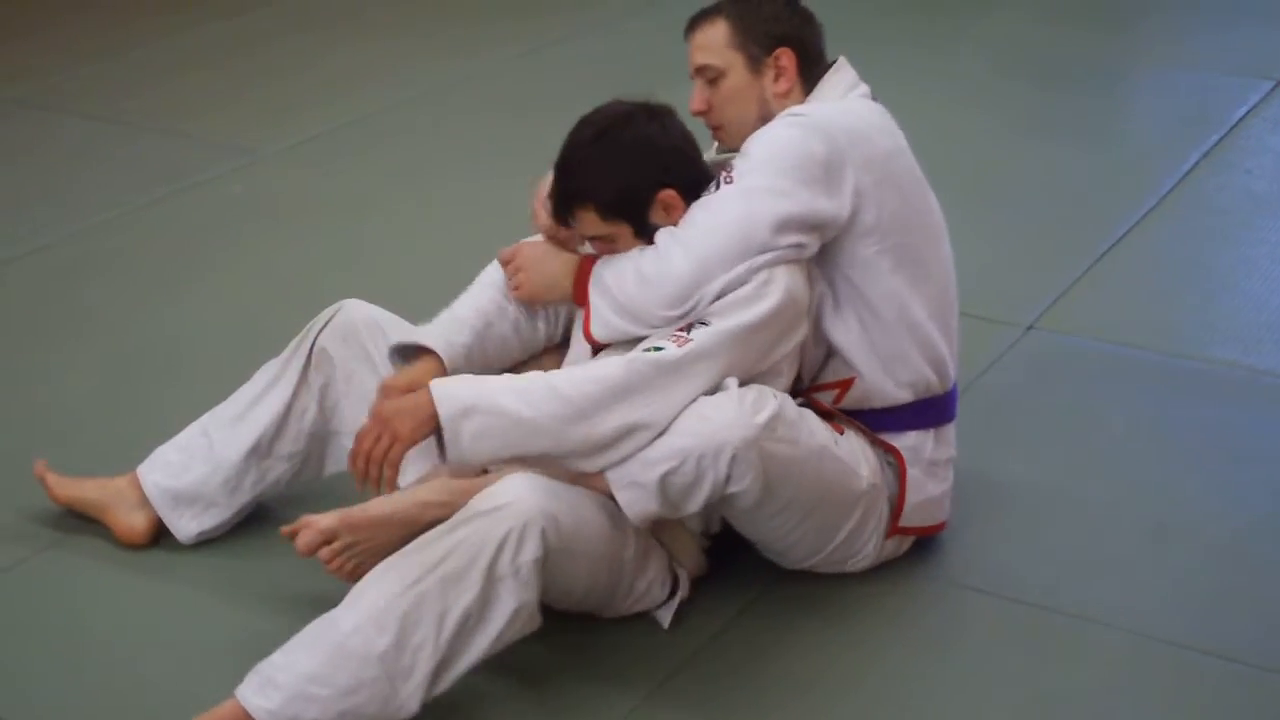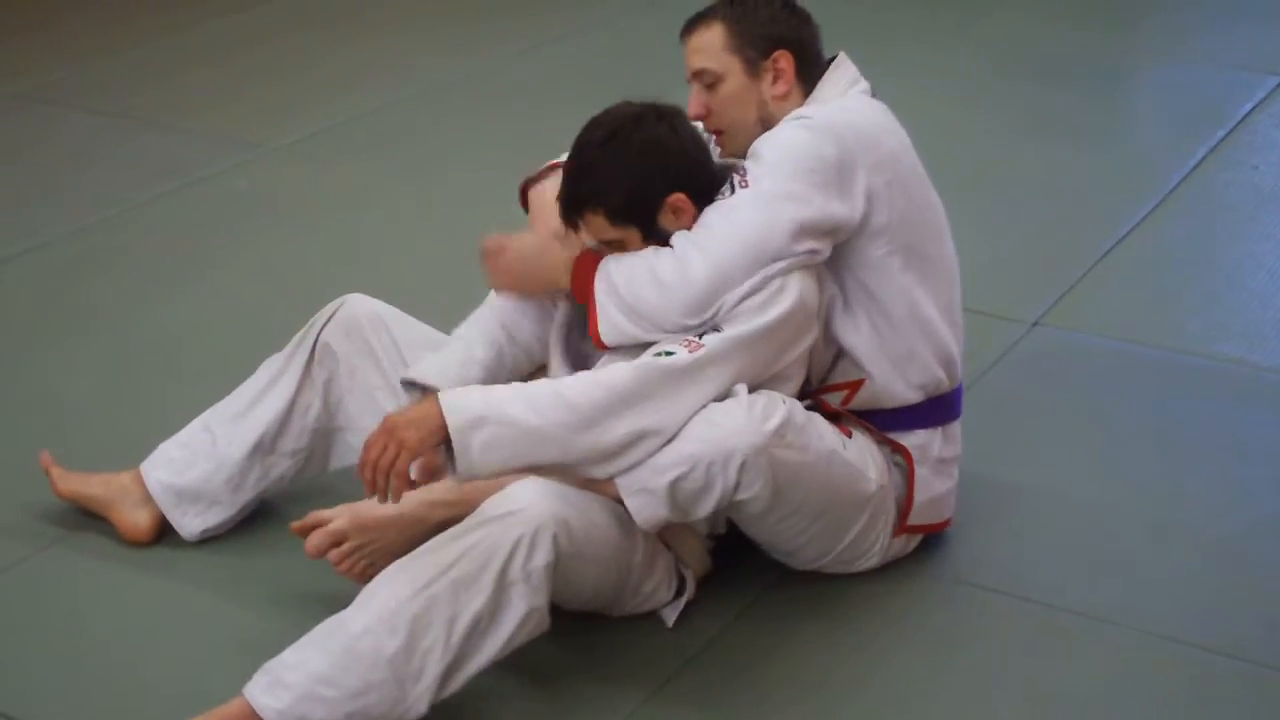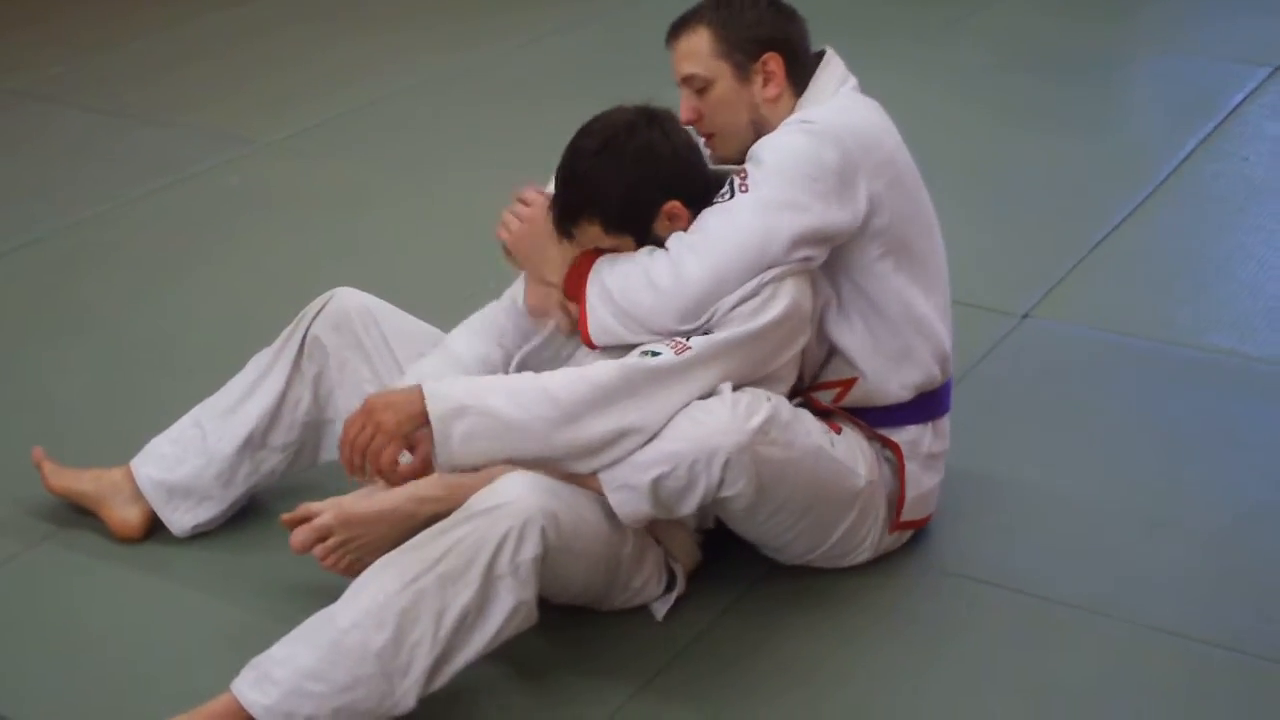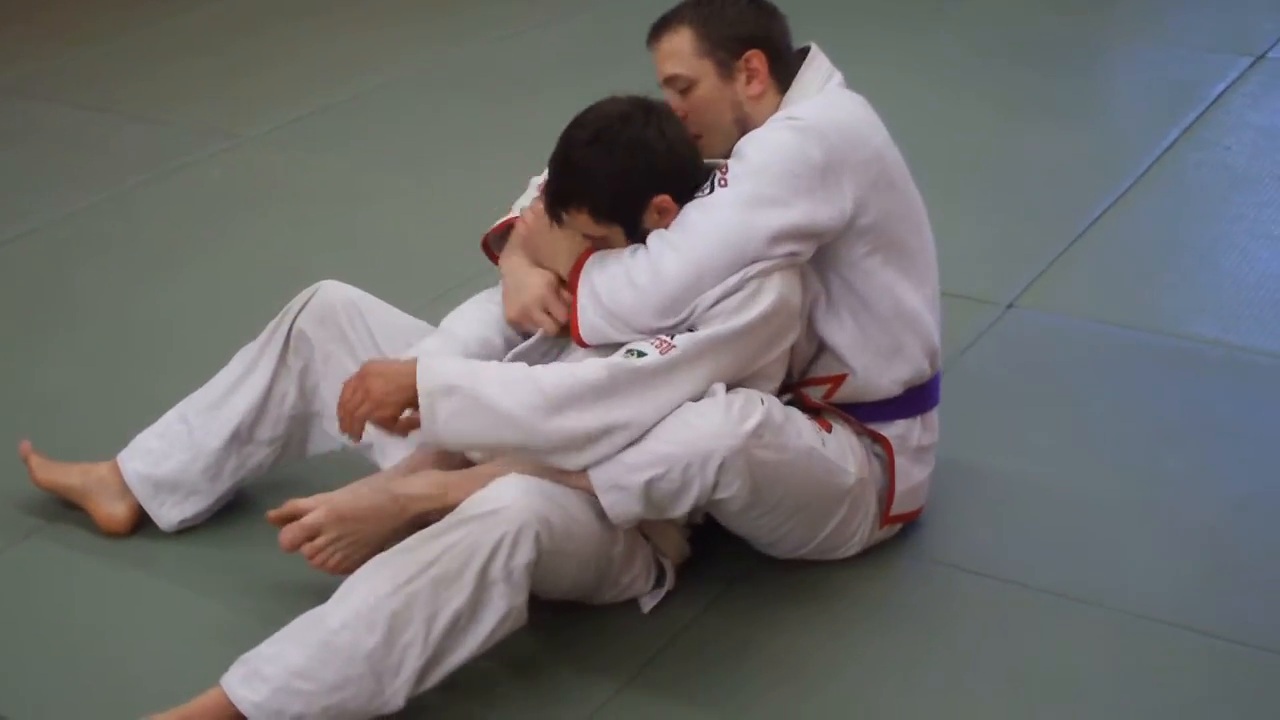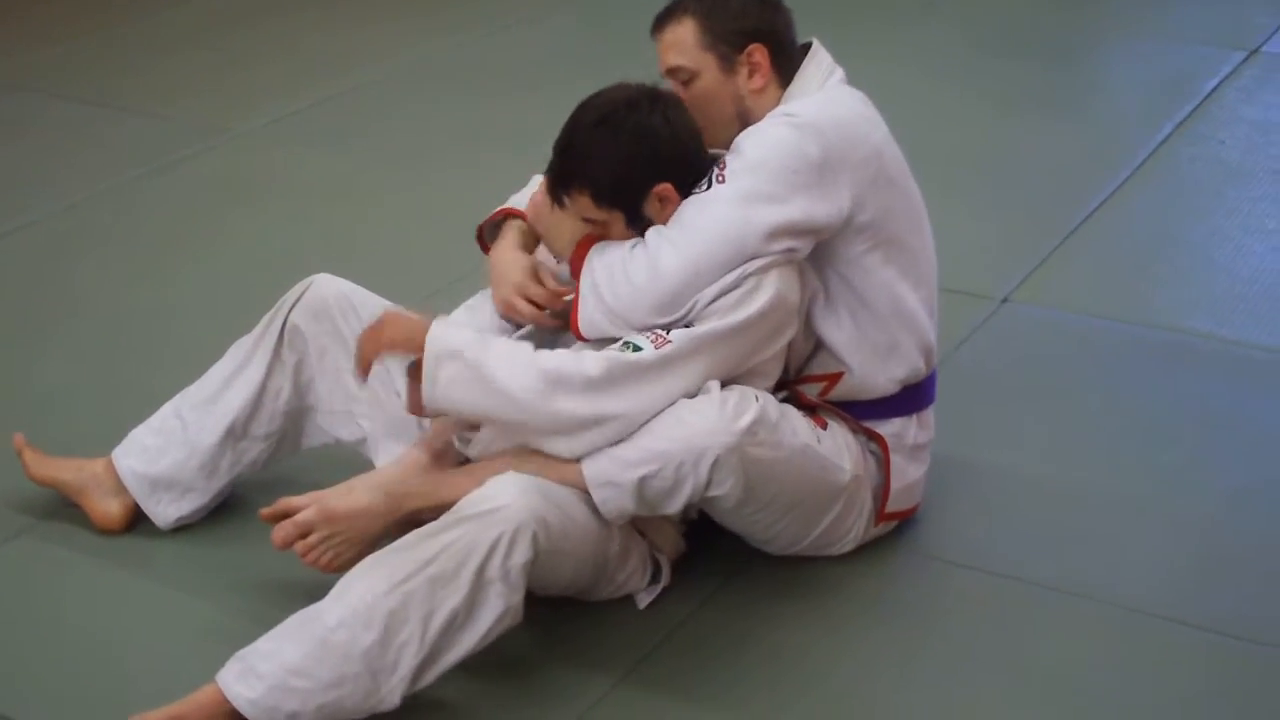
dt=0.2s
person 1, frame 1
left shoulder: (765, 290)
right shoulder: (643, 229)
left elbow: (617, 402)
left wrist: (442, 406)
right wrist: (424, 360)
left hip: (637, 537)
right hip: (547, 464)
left knee: (518, 511)
right knee: (351, 332)
right ankle: (152, 498)
person 1, frame 2
left shoulder: (775, 293)
right shoulder: (650, 231)
left elbow: (624, 410)
right elbow: (527, 305)
left wrist: (450, 419)
right wrist: (435, 396)
left hip: (643, 533)
right hip: (561, 462)
left knee: (530, 514)
right knee: (355, 327)
right ankle: (155, 493)
person 1, frame 3
left shoulder: (769, 296)
right shoulder: (636, 230)
left elbow: (607, 409)
right elbow: (516, 328)
left wrist: (431, 409)
right wrist: (423, 404)
left hip: (631, 524)
right hip: (538, 453)
left knee: (517, 508)
right knee: (344, 320)
right ankle: (147, 489)
person 1, frame 4
left shoulder: (758, 293)
right shoulder: (631, 219)
left elbow: (594, 408)
left wrist: (424, 380)
right wrist: (428, 374)
left hip: (618, 517)
right hip: (523, 443)
left knee: (512, 511)
right knee: (330, 313)
right ankle: (134, 484)
person 1, frame 5
left shoulder: (756, 287)
right shoulder: (634, 212)
left wrist: (435, 349)
left hip: (612, 512)
right hip: (515, 435)
left knee: (510, 511)
right knee: (324, 307)
right ankle: (128, 481)
person 2, frame 1
left shoulder: (810, 140)
right shoulder: (829, 134)
left elbow: (675, 284)
left wrist: (571, 277)
left hip: (877, 478)
right hip: (826, 423)
left knee: (743, 420)
person 2, frame 2
left shoulder: (820, 143)
right shoulder: (795, 143)
left elbow: (687, 290)
left wrist: (562, 270)
left hip: (877, 476)
left knee: (749, 429)
person 2, frame 3
left shoulder: (823, 144)
right shoulder: (780, 133)
left elbow: (679, 296)
left wrist: (559, 262)
right wrist: (548, 265)
left hip: (871, 466)
right hip: (792, 410)
left knee: (733, 426)
person 2, frame 4
left shoulder: (807, 141)
right shoulder: (765, 125)
left elbow: (655, 296)
left wrist: (560, 255)
right wrist: (522, 258)
left hip: (860, 461)
right hip: (781, 403)
left knee: (727, 429)
person 2, frame 5
left shoulder: (808, 137)
right shoulder: (782, 116)
left elbow: (650, 293)
right wrist: (510, 245)
left hip: (856, 458)
right hip: (778, 398)
left knee: (724, 426)
